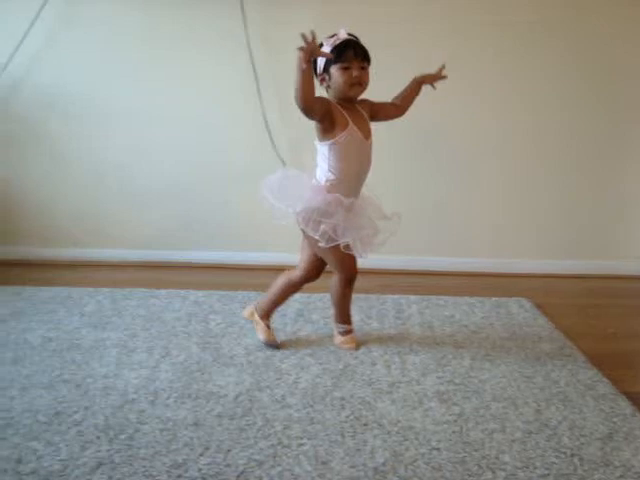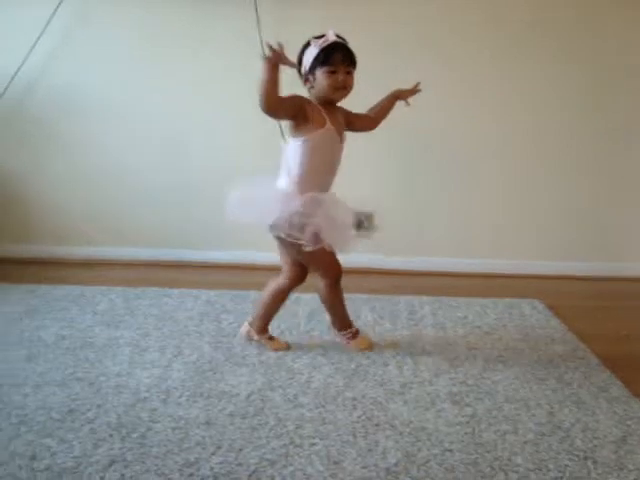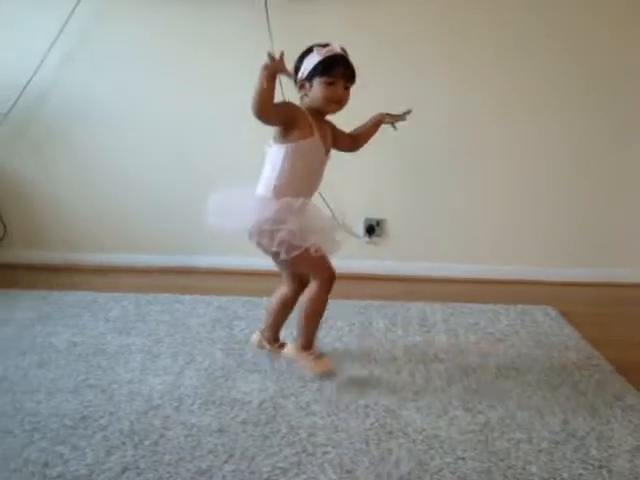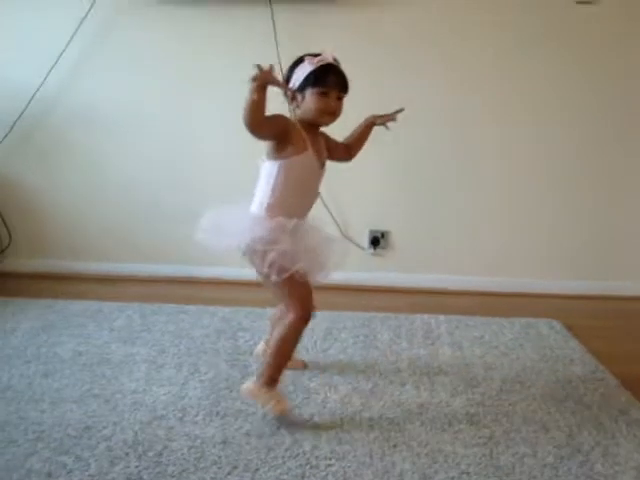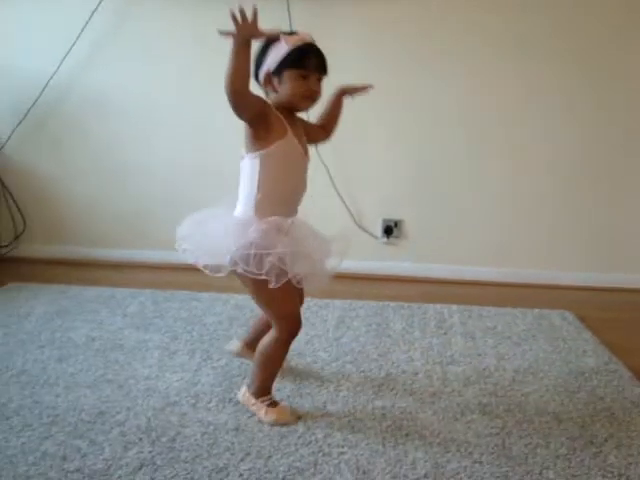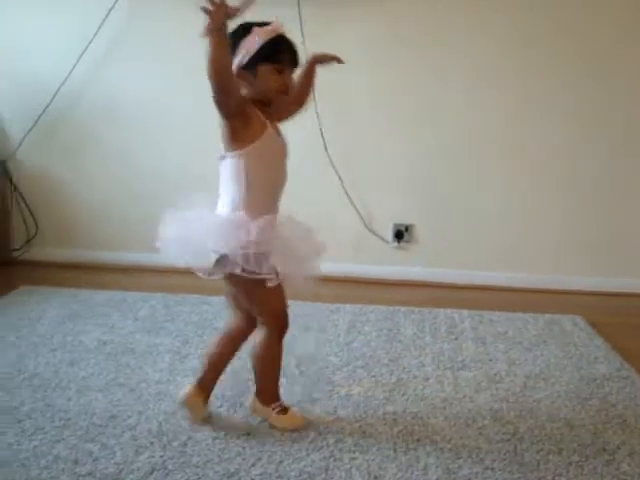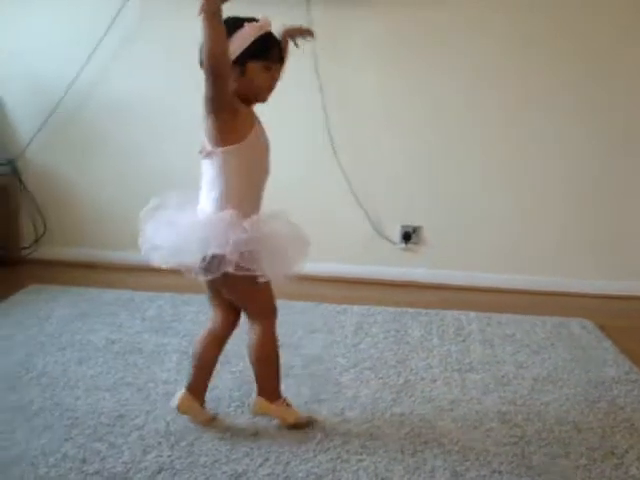
dt=0.2s
person 1, frame 1
left shoulder: (363, 109)
right shoulder: (326, 110)
left elbow: (396, 108)
right elbow: (304, 104)
left wrist: (419, 81)
right wrist: (304, 64)
left hip: (341, 207)
right hip: (322, 206)
left knee: (308, 270)
right knee: (346, 270)
left ankle: (260, 311)
right ankle: (343, 327)
person 1, frame 2
left shoulder: (337, 114)
right shoulder: (302, 108)
left elbow: (368, 121)
right elbow: (269, 105)
left wrist: (395, 95)
right wrist: (272, 67)
left hip: (304, 208)
right hip: (293, 210)
left knee: (293, 275)
right knee: (330, 272)
left ankle: (256, 328)
right ankle: (346, 330)
person 1, frame 3
left shoulder: (326, 128)
right shoulder: (292, 115)
left elbow: (352, 141)
right elbow: (261, 111)
left wrist: (380, 119)
right wrist: (269, 75)
left hip: (290, 216)
right hip: (273, 216)
left knee: (298, 280)
right knee: (324, 276)
left ankle: (267, 337)
right ankle: (305, 348)
person 1, frame 4
left shoulder: (319, 140)
right shoulder: (284, 128)
left elbow: (346, 151)
right elbow: (254, 125)
left wrist: (370, 122)
right wrist: (260, 86)
left hip: (287, 234)
right hip: (266, 236)
left knee: (296, 300)
right knee: (301, 308)
left ankle: (270, 347)
right ankle: (263, 382)
person 1, frame 5
left shoulder: (295, 126)
right shoulder: (261, 117)
left elbow: (322, 131)
right elbow: (235, 92)
left wrist: (339, 95)
right wrist: (242, 45)
left hip: (275, 237)
right hip: (253, 240)
left knee: (290, 302)
right knee: (289, 321)
left ankle: (250, 345)
right ankle: (257, 393)
person 1, frame 6
left shoulder: (265, 115)
right shoulder: (238, 112)
left elbow: (294, 102)
right elbow: (219, 79)
left wrist: (311, 66)
left hip: (251, 236)
right hip: (240, 240)
left knee: (248, 320)
right knee: (275, 321)
left ankle: (200, 389)
right ankle: (268, 400)
person 1, frame 7
left shoulder: (240, 109)
right shoulder: (223, 108)
left elbow: (265, 82)
right elbow: (214, 66)
left wrist: (283, 40)
left hip: (218, 235)
right hip: (226, 238)
left knee: (226, 317)
right knee: (264, 315)
left ankle: (192, 395)
right ankle: (270, 397)
